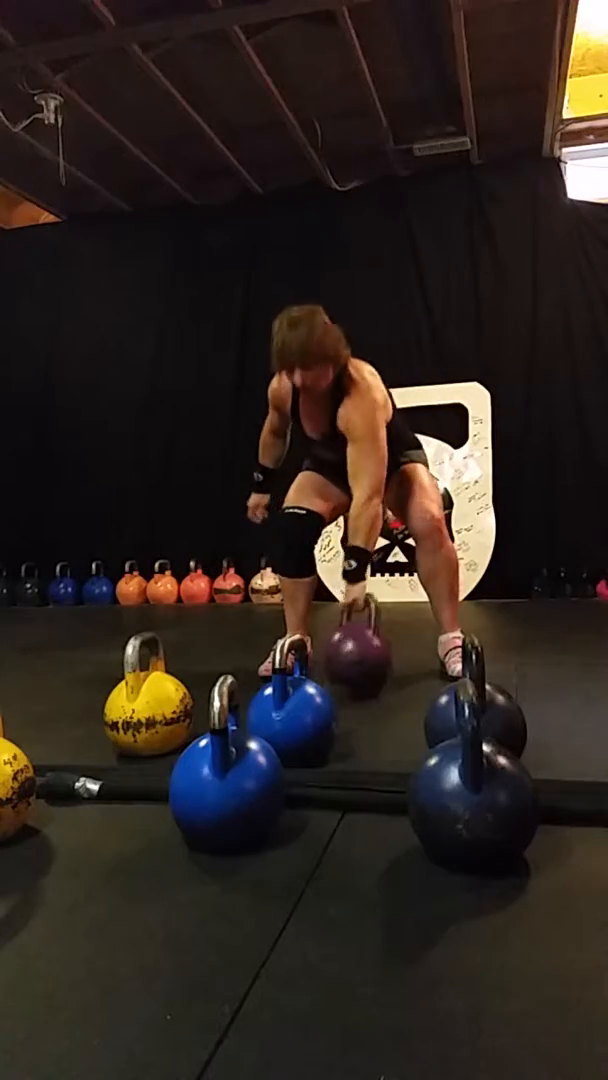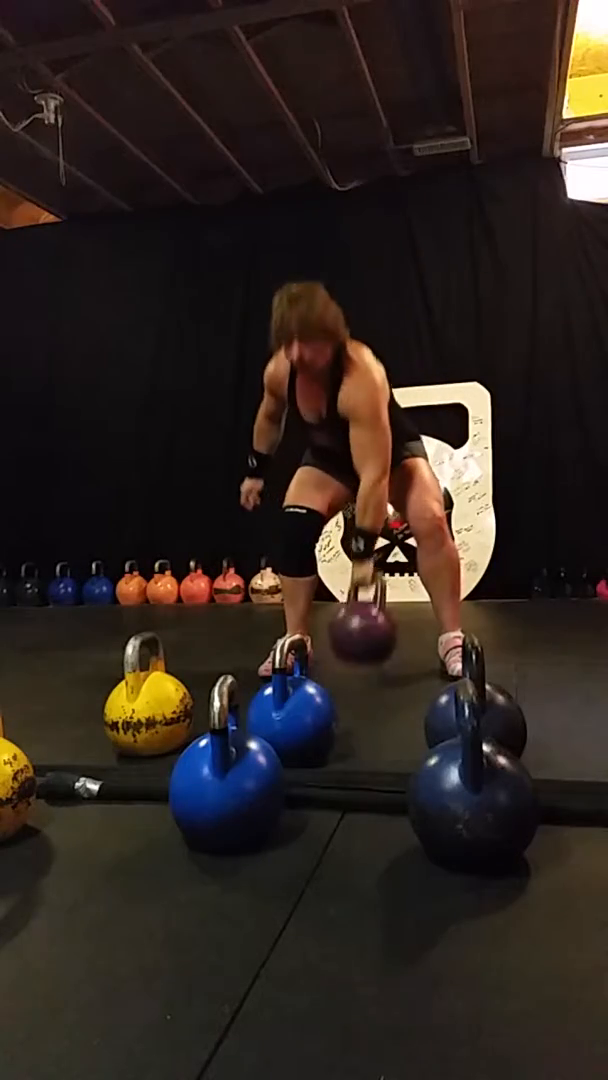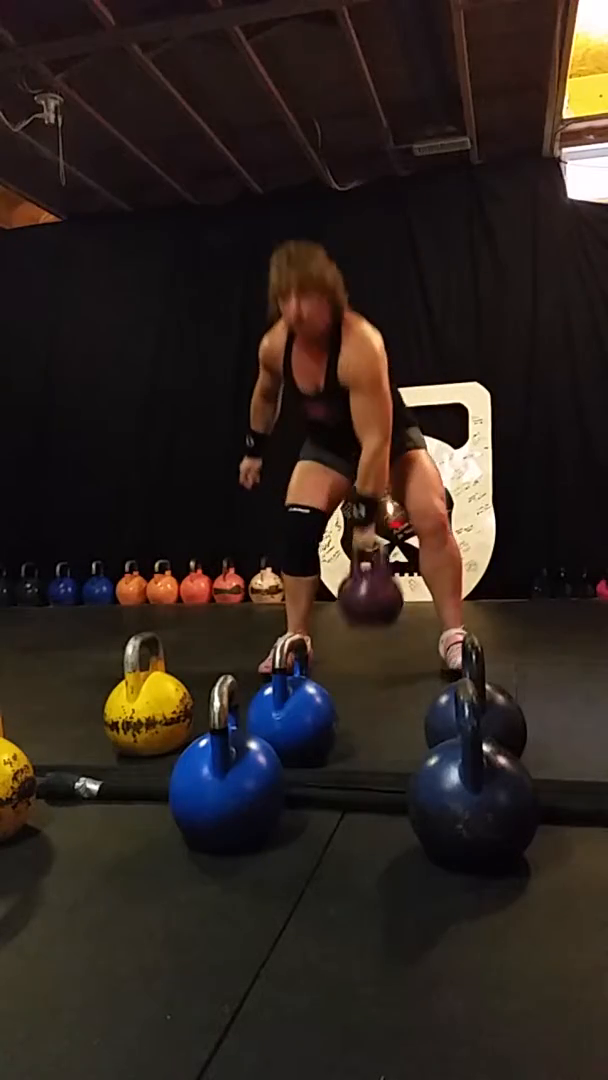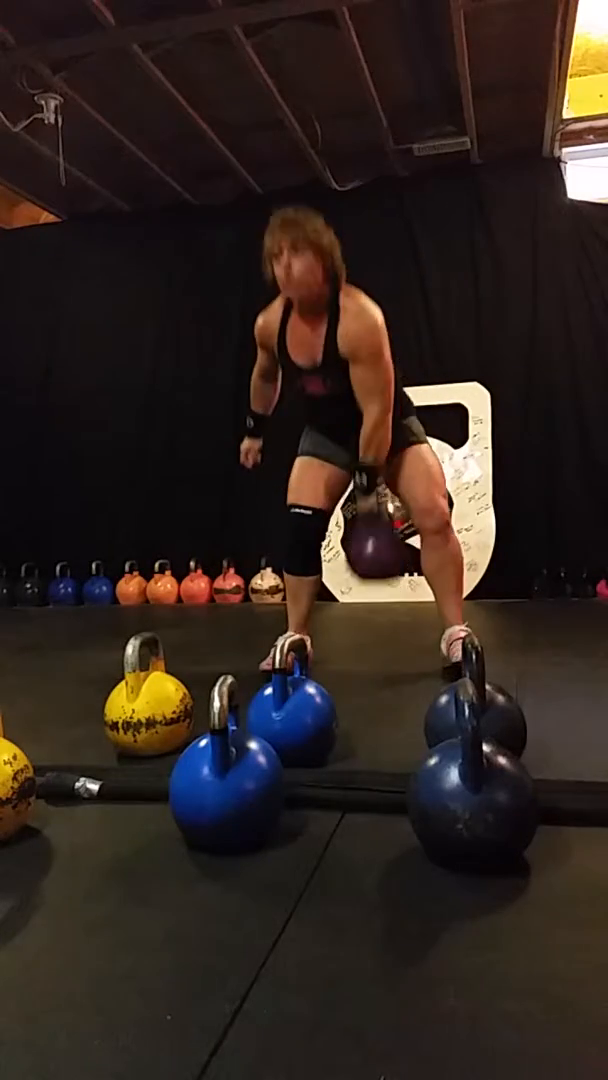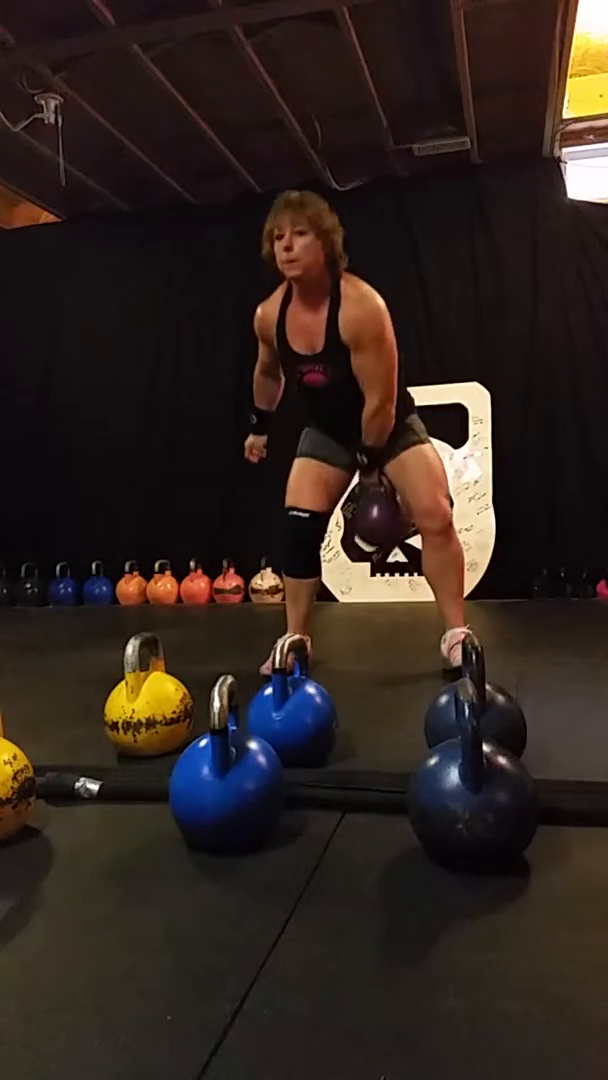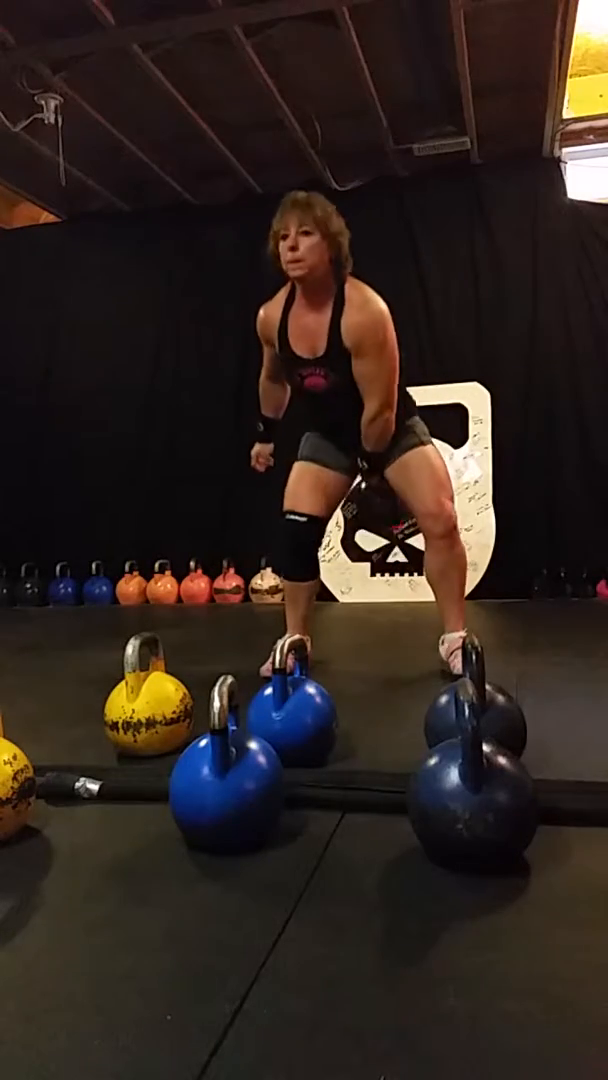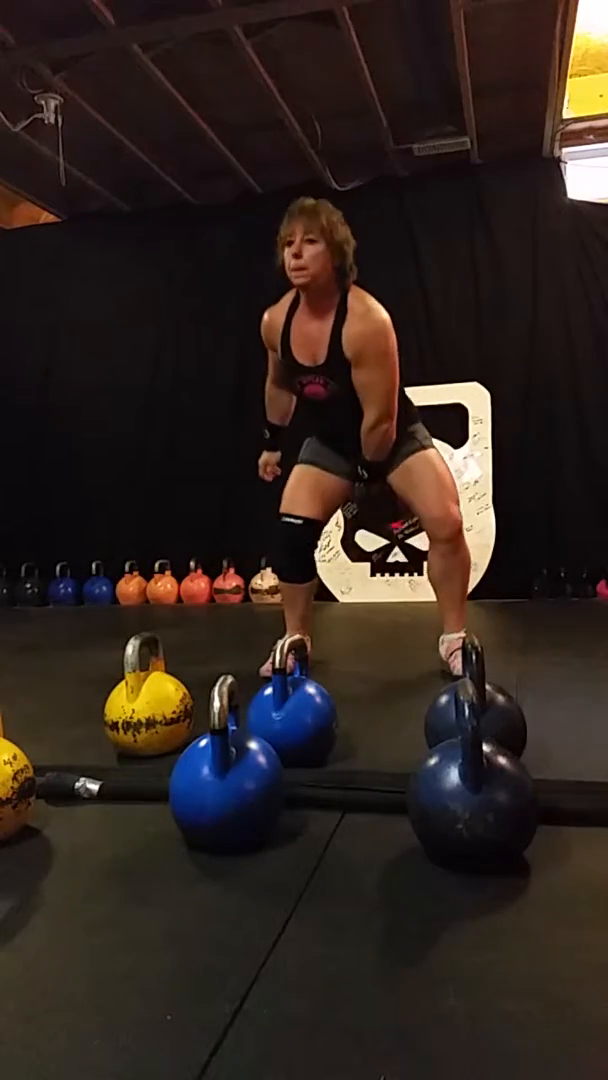
dt=0.1s
person 1, frame 1
left shoulder: (361, 397)
right shoulder: (281, 388)
left elbow: (367, 495)
right elbow: (274, 432)
left wrist: (355, 576)
right wrist: (262, 486)
left hip: (392, 458)
right hip: (328, 464)
left knee: (429, 523)
right knee: (292, 528)
left ankle: (451, 641)
person 1, frame 2
left shoulder: (361, 378)
right shoulder: (278, 373)
left elbow: (374, 477)
right elbow: (269, 418)
left wrist: (363, 553)
right wrist: (255, 471)
left hip: (393, 448)
right hip: (326, 456)
left knee: (430, 520)
right knee: (294, 525)
left ankle: (452, 640)
person 1, frame 3
left shoulder: (360, 347)
right shoulder: (274, 346)
left elbow: (377, 444)
right elbow: (266, 397)
left wrist: (366, 521)
right wrist: (254, 451)
left hip: (390, 439)
right hip: (327, 444)
left knee: (432, 518)
right knee: (298, 524)
left ankle: (454, 638)
right ankle: (296, 641)
person 1, frame 4
left shoulder: (359, 320)
right shoulder: (270, 324)
left elbow: (378, 414)
right elbow: (266, 376)
left wrist: (367, 486)
right wrist: (254, 431)
left hip: (389, 425)
right hip: (325, 434)
left knee: (433, 515)
right knee: (300, 523)
left ankle: (455, 635)
right ankle: (296, 641)
person 1, frame 5
left shoulder: (361, 308)
right shoulder: (269, 315)
left elbow: (381, 401)
right elbow: (267, 372)
left wrist: (370, 464)
right wrist: (258, 426)
left hip: (390, 425)
right hip: (325, 431)
left knee: (435, 516)
right knee: (299, 527)
left ankle: (455, 636)
right ankle: (296, 641)
person 1, frame 6
left shoulder: (364, 313)
right shoulder: (271, 317)
left elbow: (381, 407)
left wrist: (370, 466)
right wrist: (265, 434)
left hip: (393, 429)
right hip: (326, 436)
left knee: (439, 519)
right knee: (296, 531)
left ankle: (455, 639)
right ankle: (296, 643)
person 1, frame 7
left shoulder: (366, 322)
right shoulder: (275, 322)
left elbow: (381, 417)
left wrist: (371, 472)
right wrist: (271, 442)
left hip: (395, 436)
right hip: (327, 442)
left knee: (446, 522)
right knee: (291, 533)
left ankle: (453, 639)
